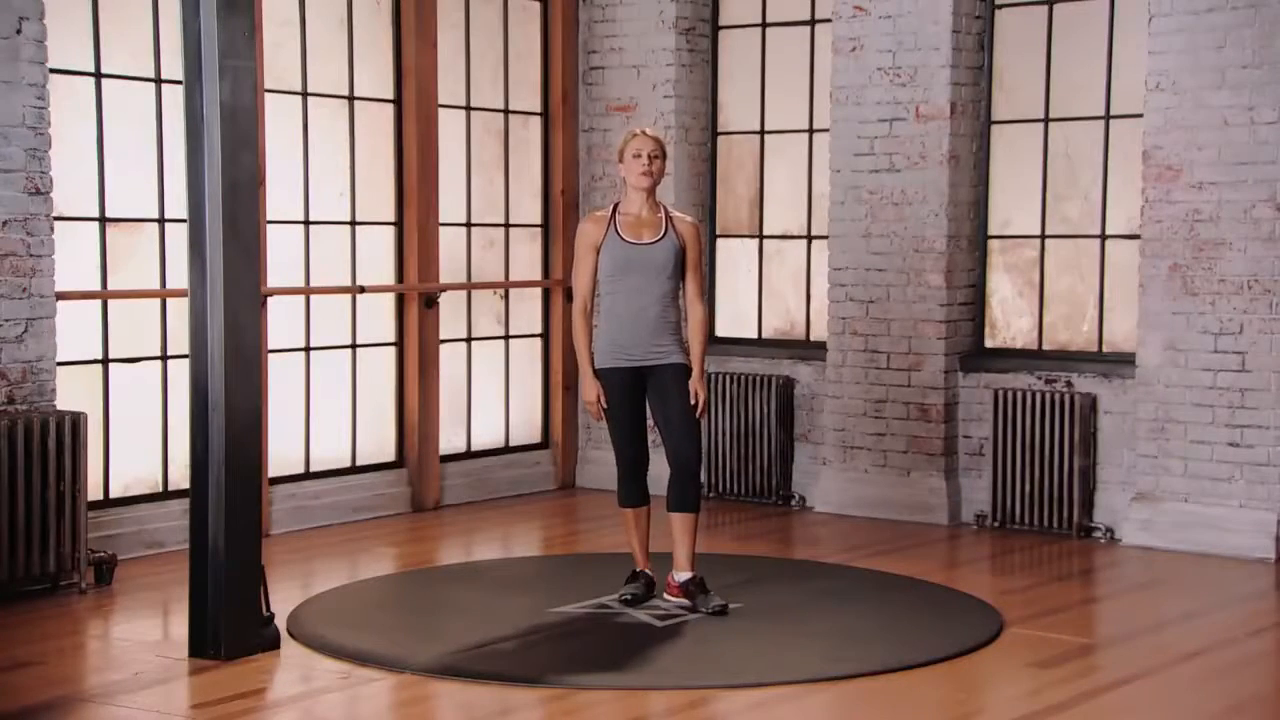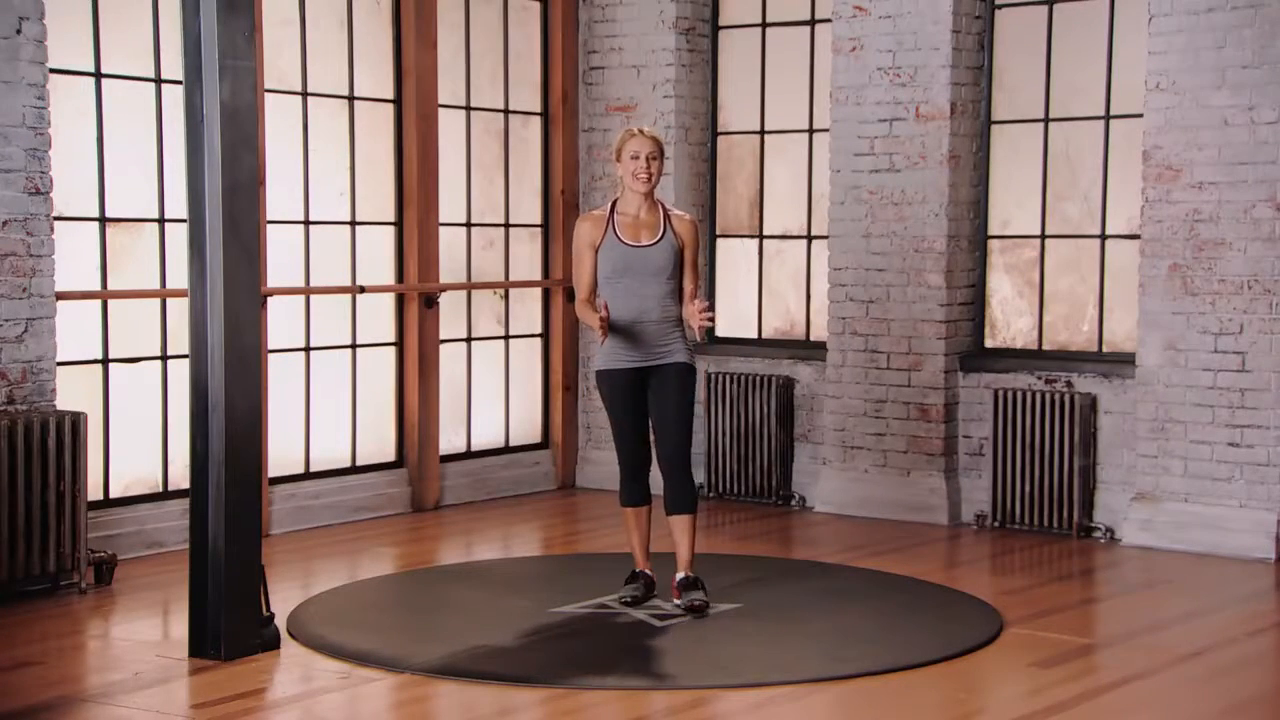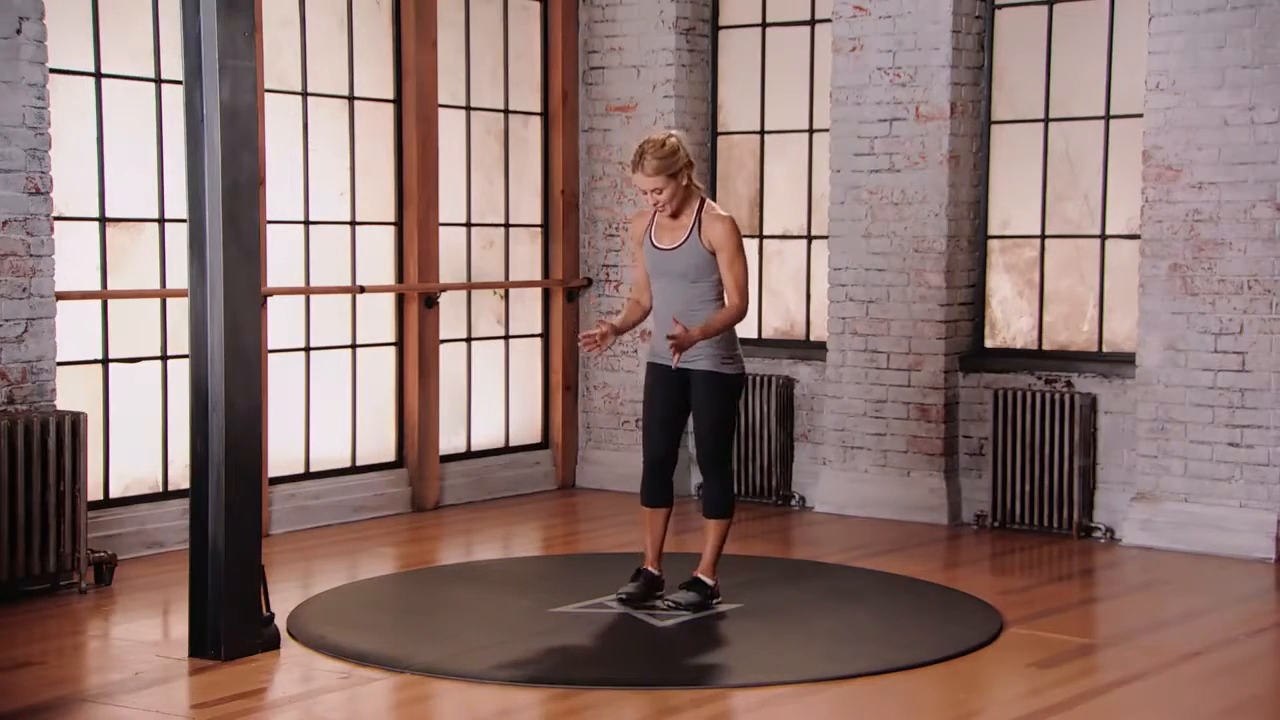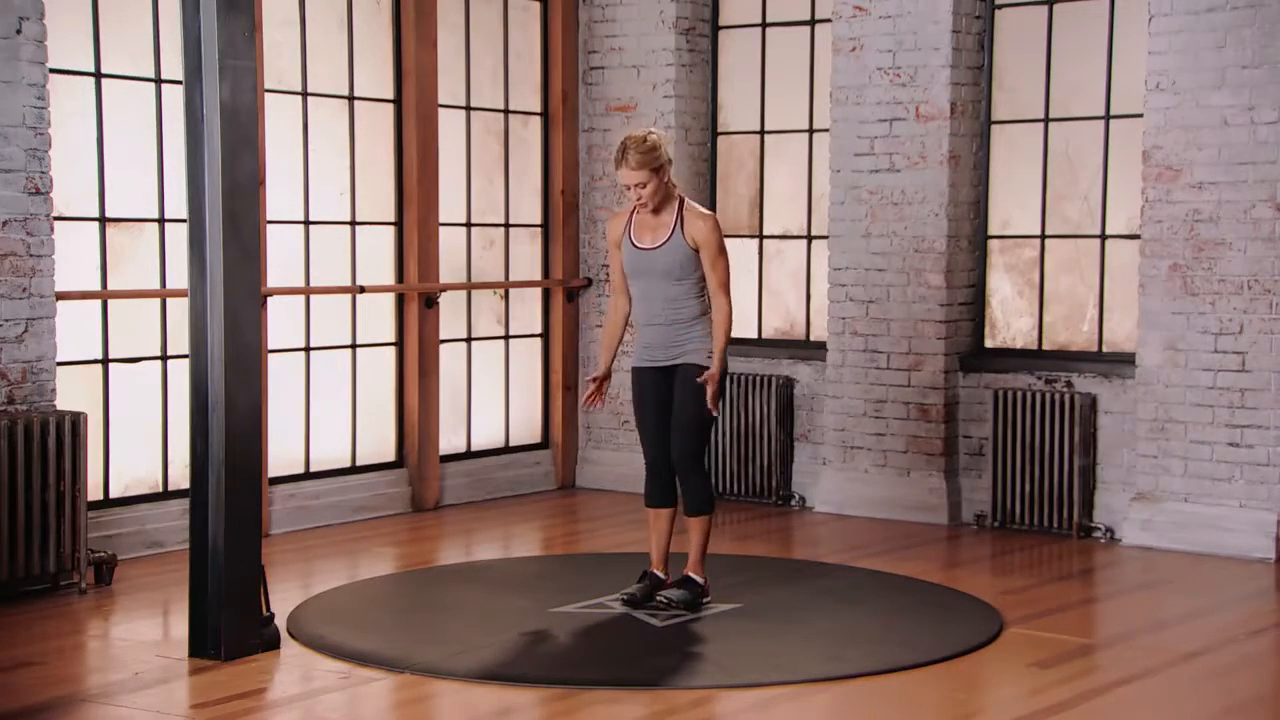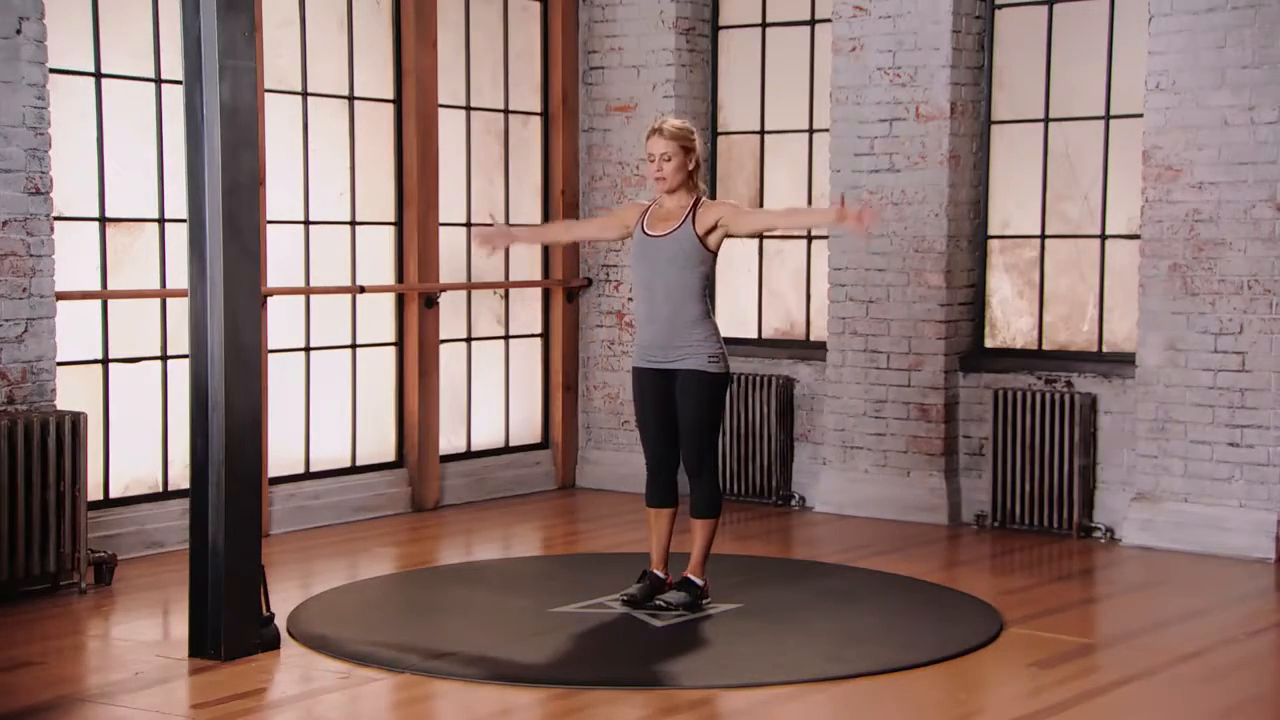
dt=1s
person 1, frame 1
left shoulder: (684, 228)
right shoulder: (595, 227)
left elbow: (695, 305)
right elbow: (581, 306)
left wrist: (698, 372)
right wrist: (586, 375)
left hip: (669, 361)
right hip: (614, 364)
left knee: (686, 458)
right knee: (631, 464)
left ankle: (684, 577)
right ankle: (640, 570)
person 1, frame 2
left shoulder: (682, 226)
right shoulder: (592, 226)
left elbow: (688, 298)
right elbow: (582, 299)
left wrist: (695, 314)
right wrist: (598, 319)
left hip: (672, 357)
right hip: (618, 360)
left knee: (675, 460)
right knee: (633, 463)
left ankle: (686, 575)
right ankle: (642, 570)
person 1, frame 3
left shoulder: (718, 225)
right shoulder: (641, 227)
left elbow: (738, 303)
right elbow: (642, 296)
left wrist: (697, 334)
right wrist: (615, 328)
left hip: (715, 363)
right hip: (664, 361)
left knee: (713, 465)
right knee: (655, 462)
left ankle: (706, 577)
right ankle: (650, 569)
person 1, frame 4
left shoulder: (699, 223)
right shoulder: (619, 227)
left elbow: (719, 299)
right elbow: (619, 300)
left wrist: (717, 366)
right wrist: (604, 366)
left hip: (694, 359)
right hip: (647, 362)
left knee: (688, 461)
right knee: (656, 465)
left ankle: (695, 575)
right ankle: (656, 570)
person 1, frame 5
left shoulder: (710, 215)
right shoulder: (636, 215)
left elbow: (772, 217)
right elbow: (572, 230)
left wrist: (831, 216)
right wrist: (511, 234)
left hip: (698, 362)
right hip: (649, 361)
left knee: (698, 465)
right knee: (658, 465)
left ankle: (696, 577)
right ankle: (656, 571)
